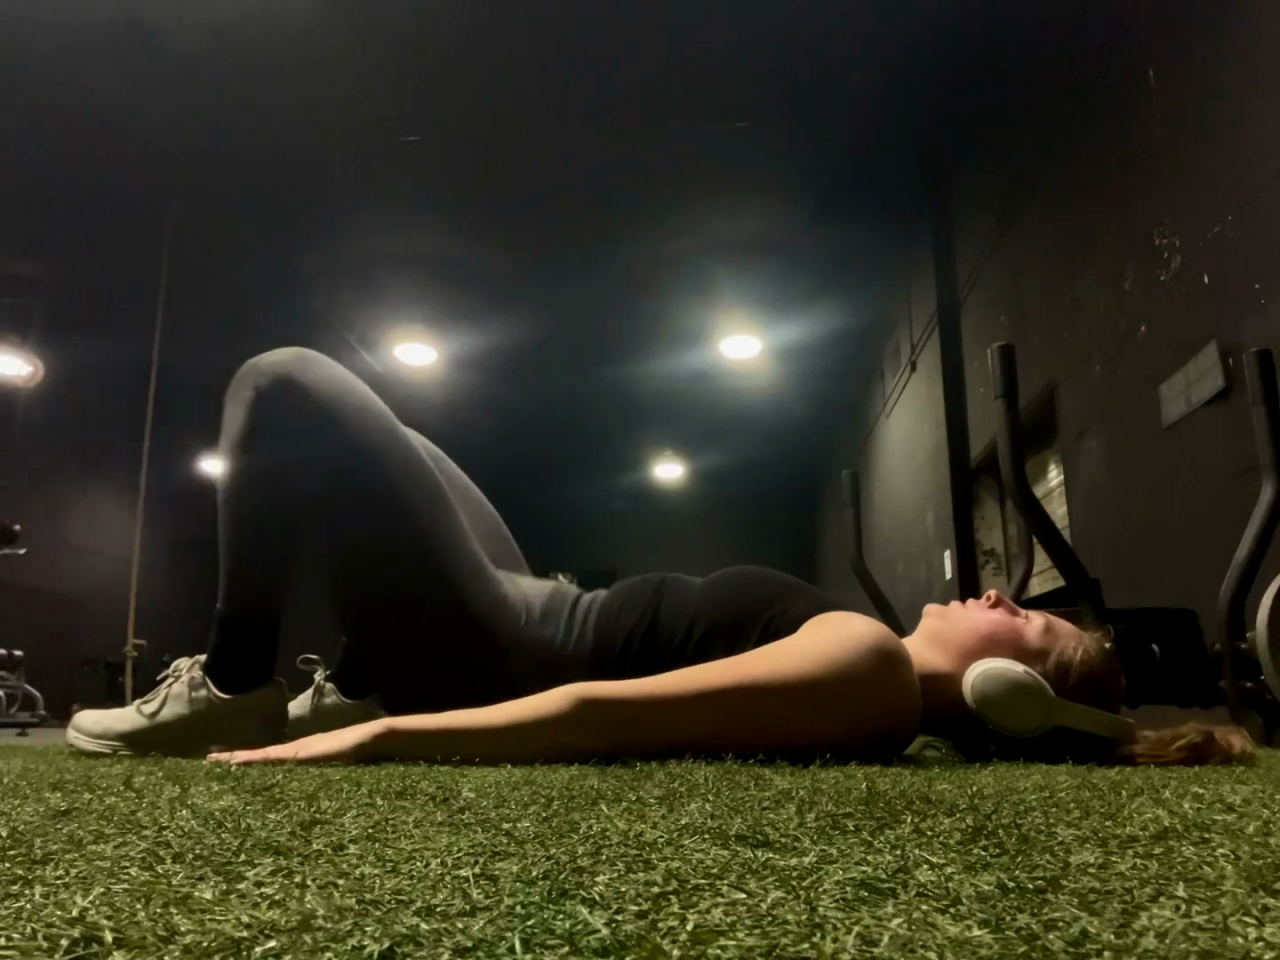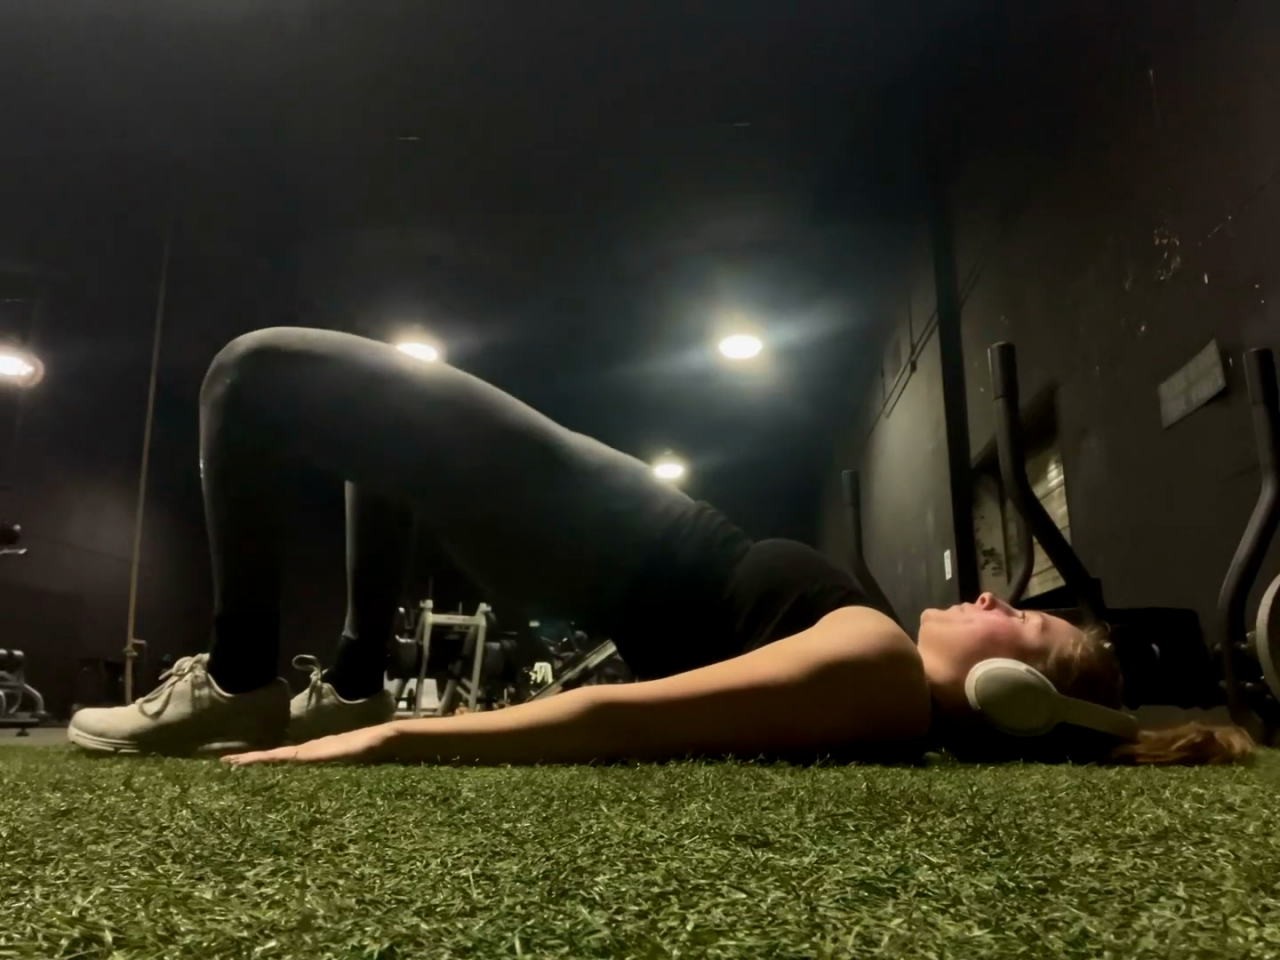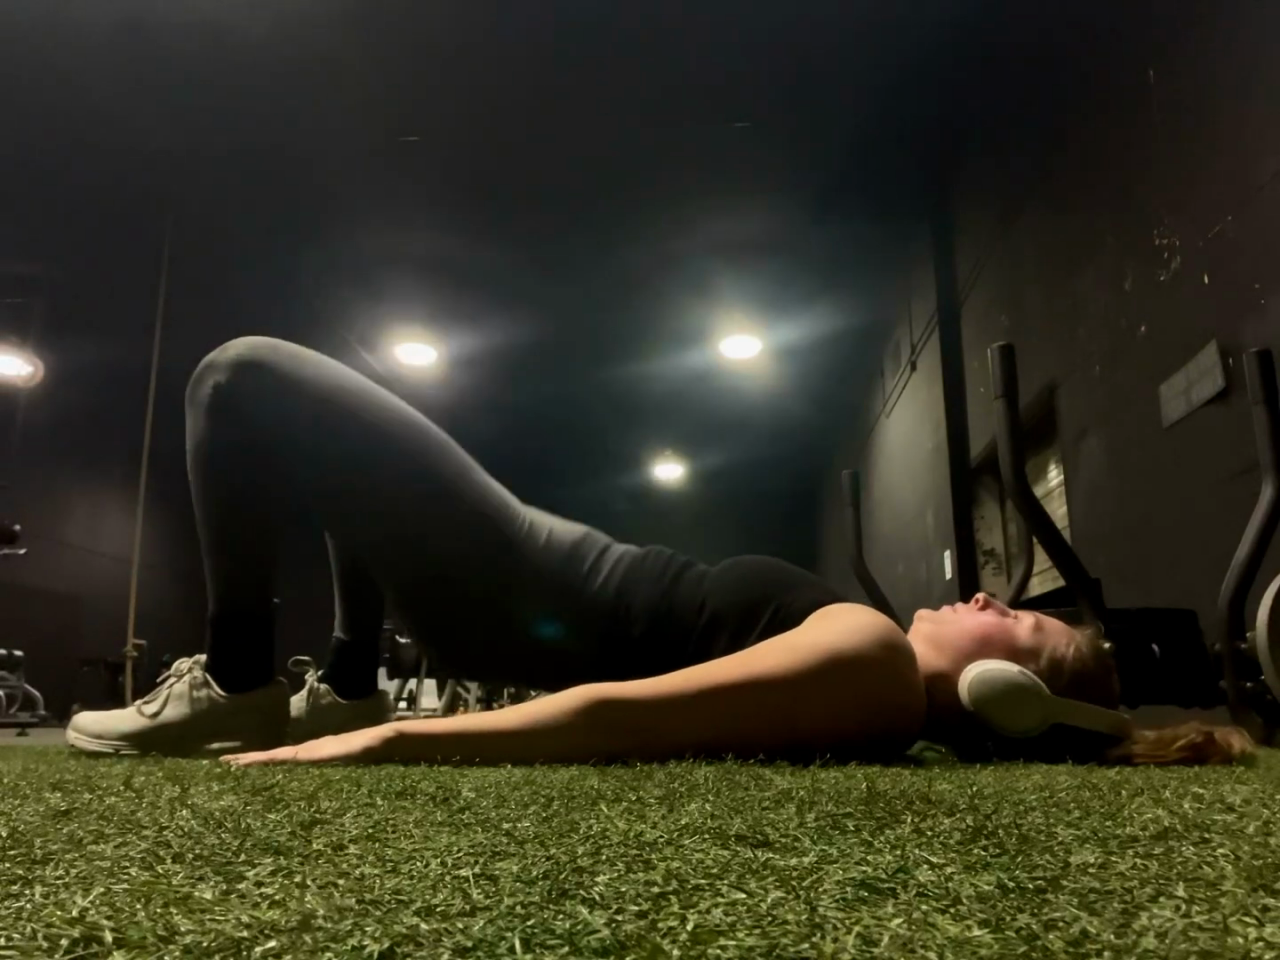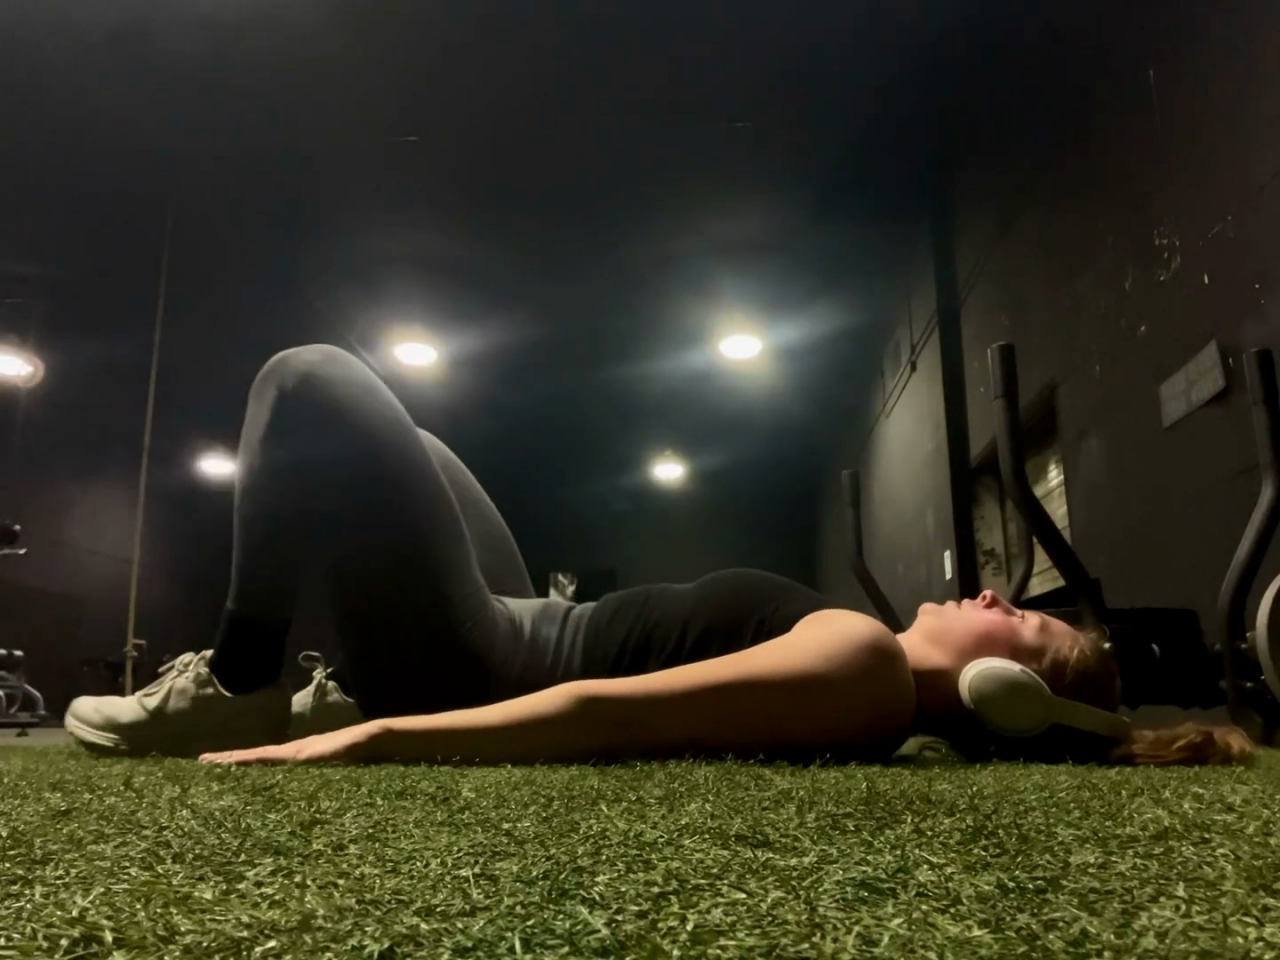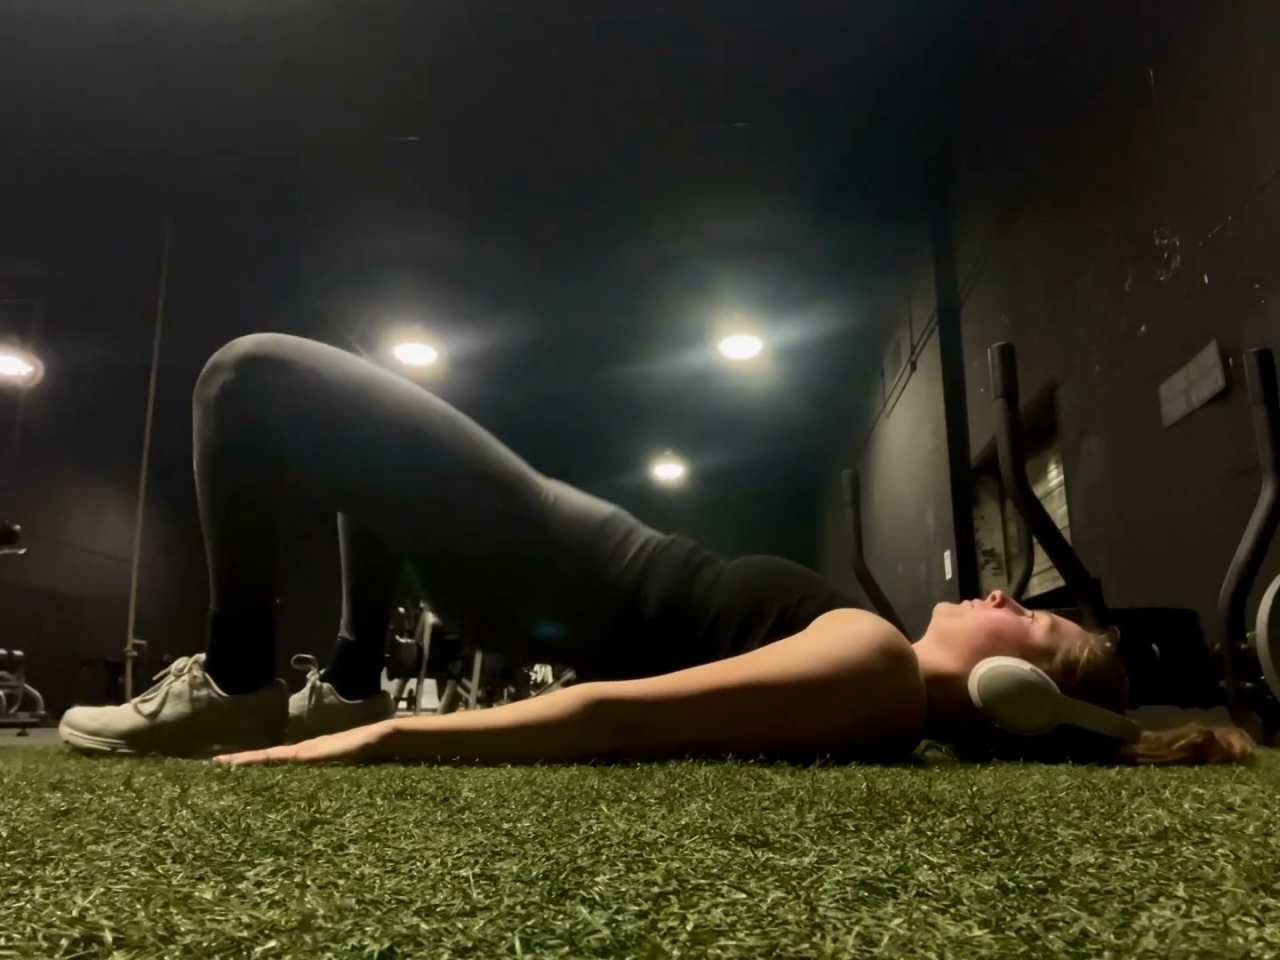
dt=0.7s
person 1, frame 1
left shoulder: (863, 669)
right shoulder: (892, 693)
left elbow: (607, 717)
left wrist: (375, 738)
left hip: (495, 647)
right hip: (536, 617)
left knee: (288, 385)
right knee: (388, 442)
left ankle: (231, 692)
right ankle: (342, 687)
person 1, frame 2
left shoulder: (870, 673)
right shoulder: (907, 688)
left elbow: (616, 724)
left wrist: (389, 742)
right hip: (602, 525)
left knee: (258, 374)
right knee: (370, 413)
left ankle: (234, 691)
right ankle: (350, 683)
person 1, frame 3
left shoulder: (869, 665)
right shoulder: (898, 685)
left elbow: (615, 718)
left wrist: (385, 744)
left hip: (525, 595)
right hip: (558, 585)
left knee: (242, 382)
right knee: (349, 452)
left ankle: (233, 692)
right ankle: (341, 687)
person 1, frame 4
left shoulder: (857, 670)
right shoulder: (884, 688)
left elbow: (604, 716)
left wrist: (367, 740)
left hip: (473, 669)
right hip: (520, 636)
left knee: (310, 382)
right knee: (411, 450)
left ankle: (235, 689)
right ankle: (339, 690)
person 1, frame 5
left shoulder: (871, 673)
right shoulder: (900, 687)
left elbow: (614, 717)
left wrist: (386, 740)
right hip: (577, 560)
left knee: (251, 377)
right knee: (368, 440)
left ankle: (230, 691)
right ankle: (345, 684)
